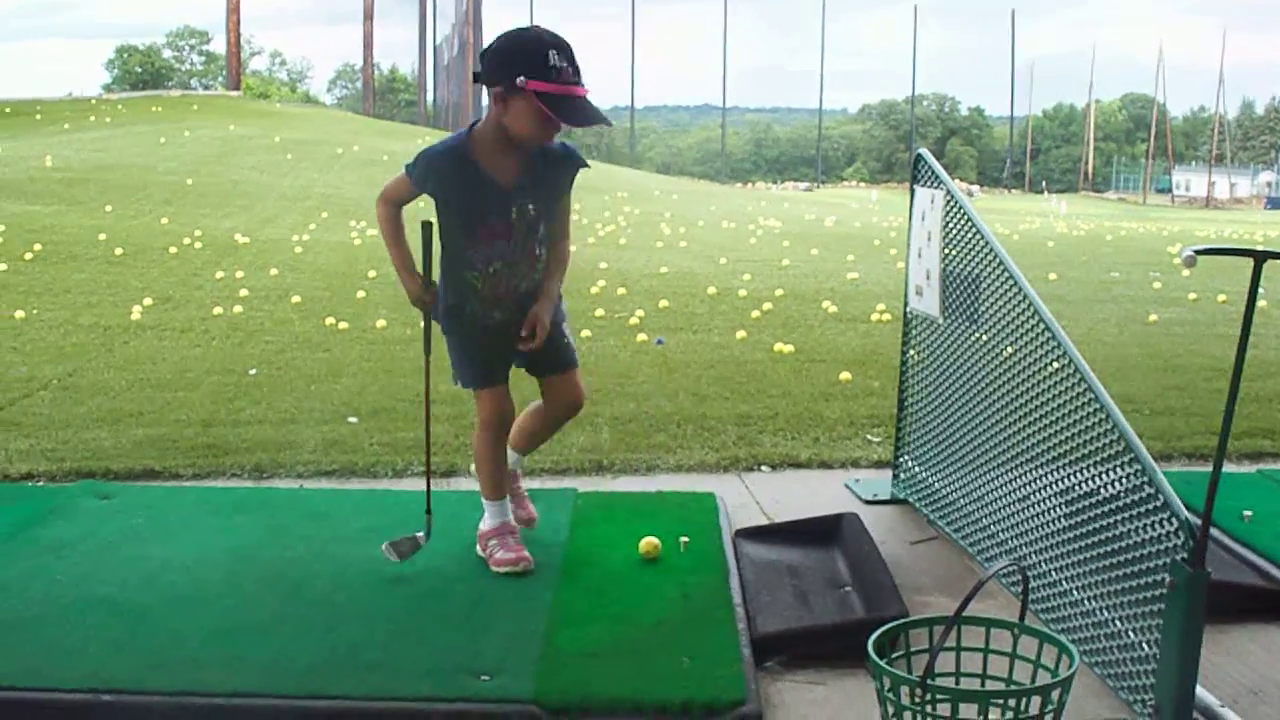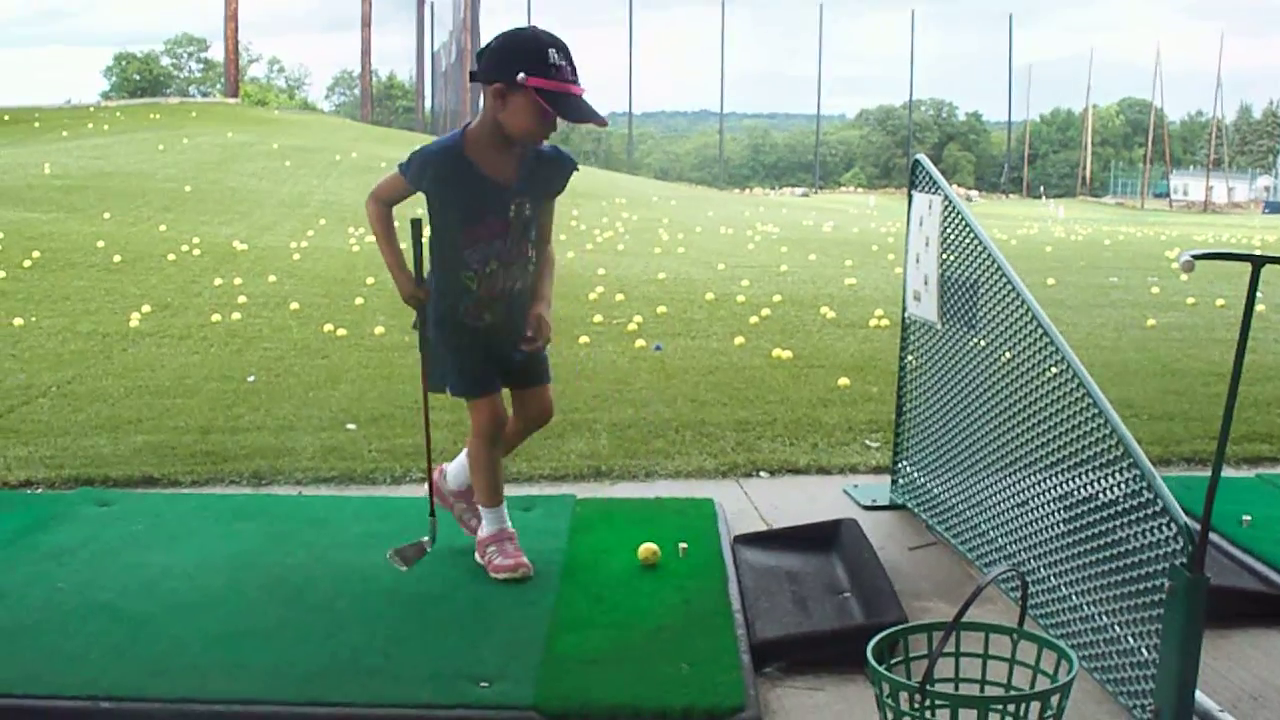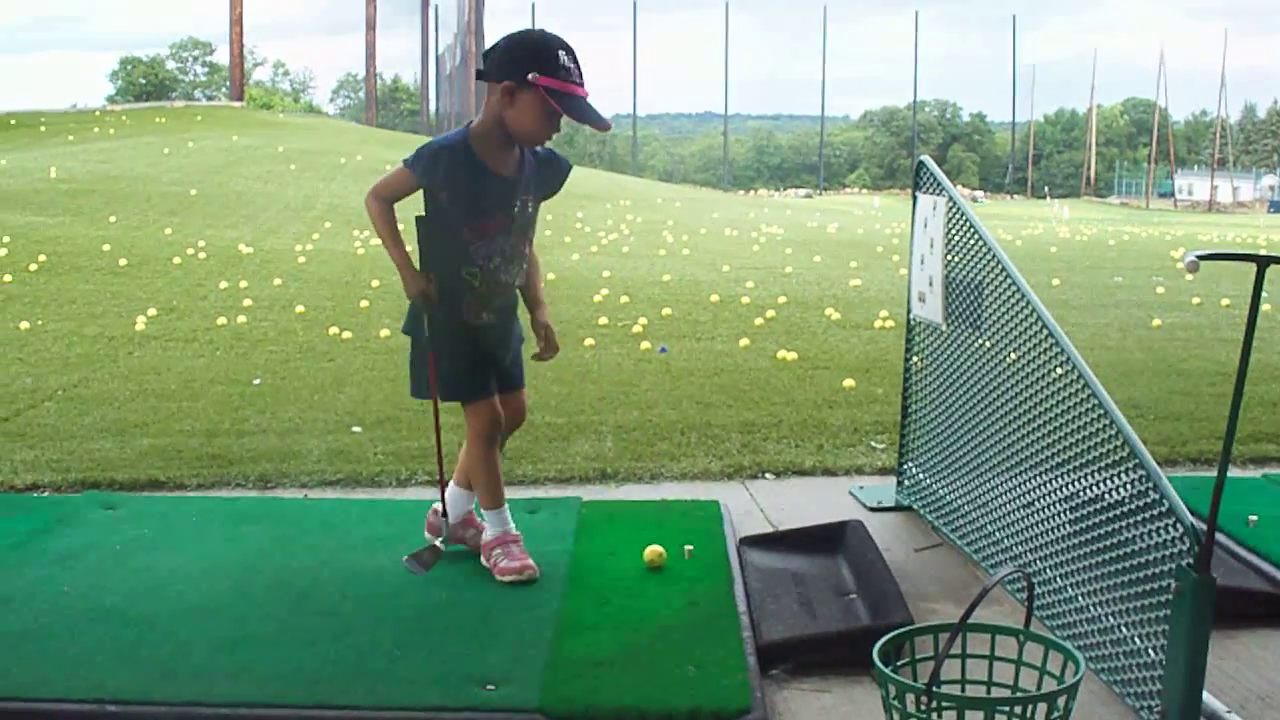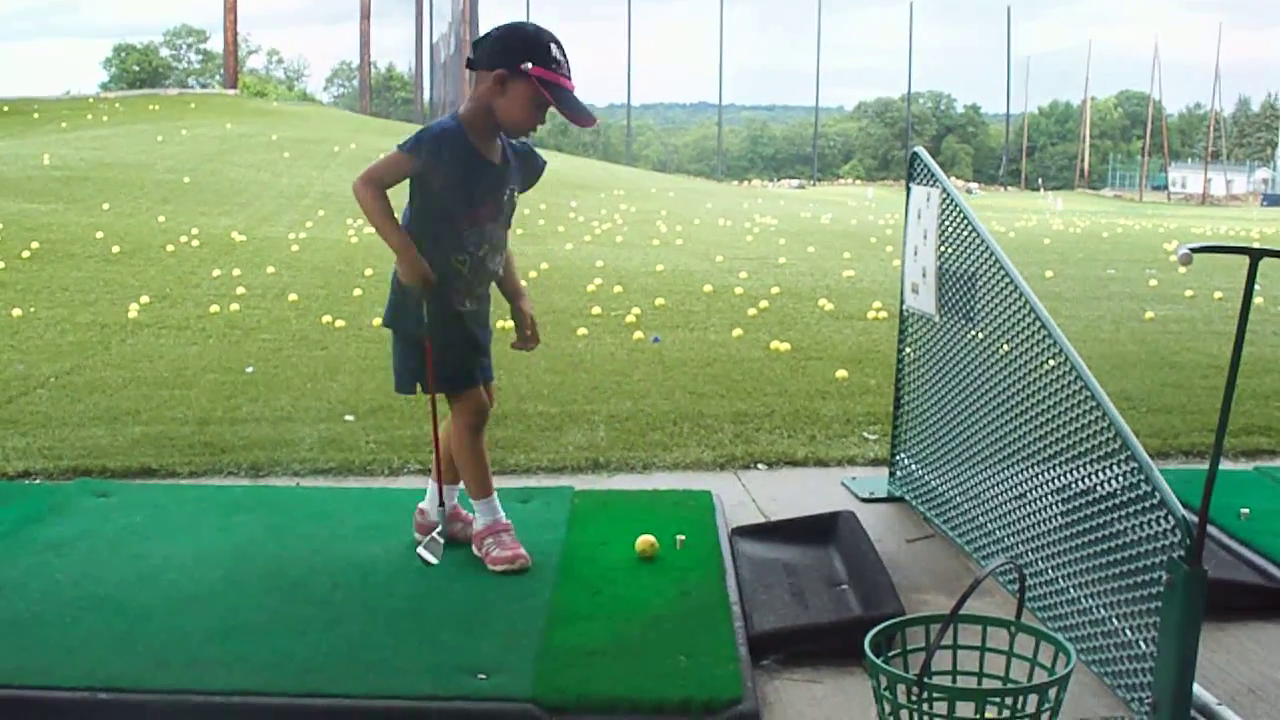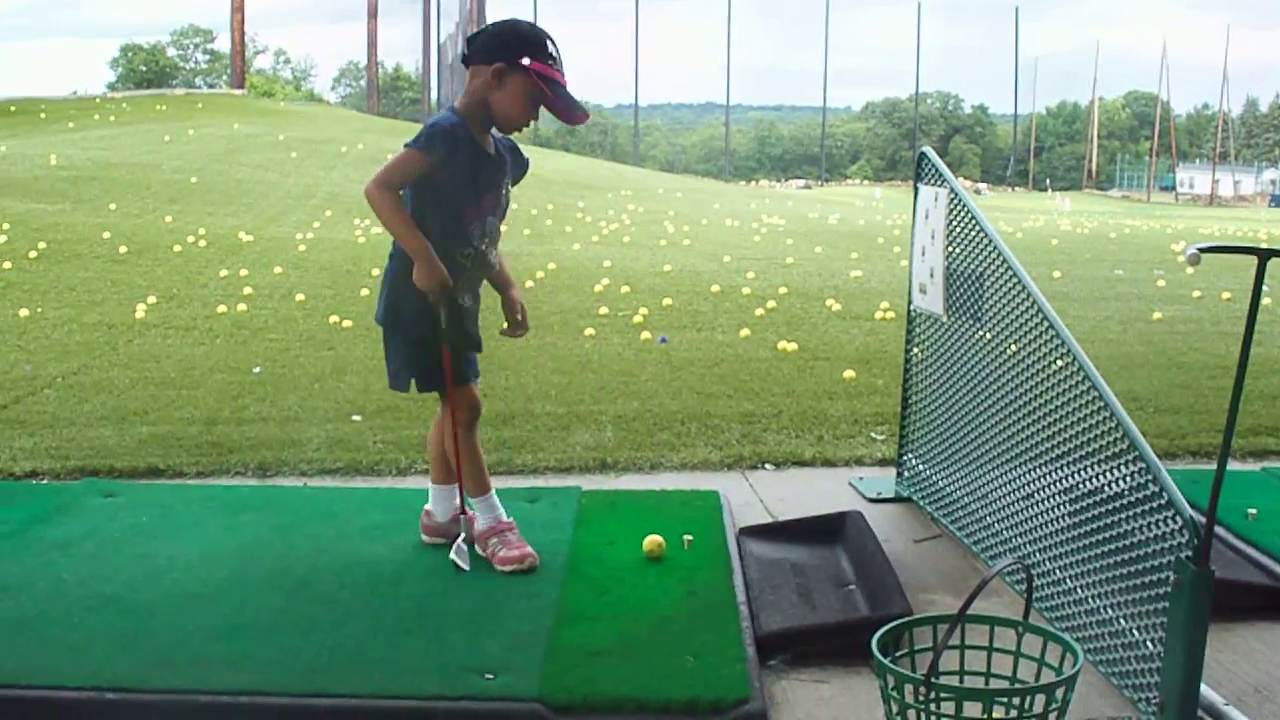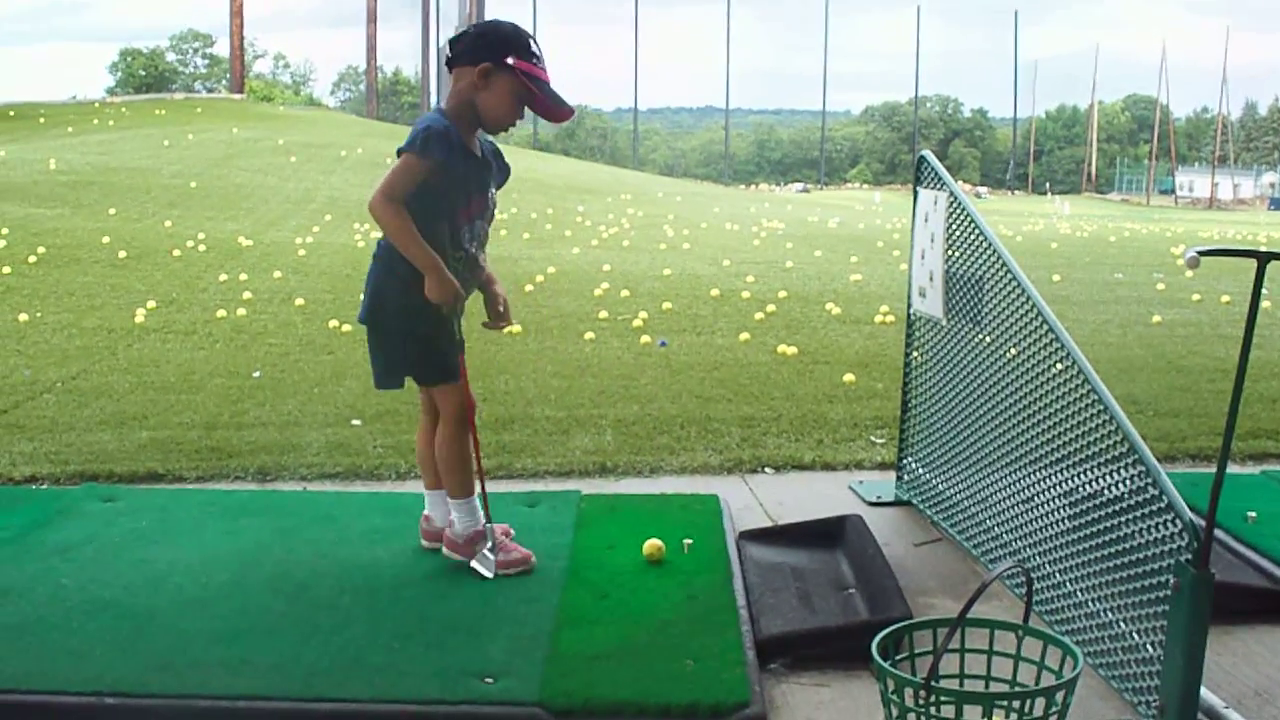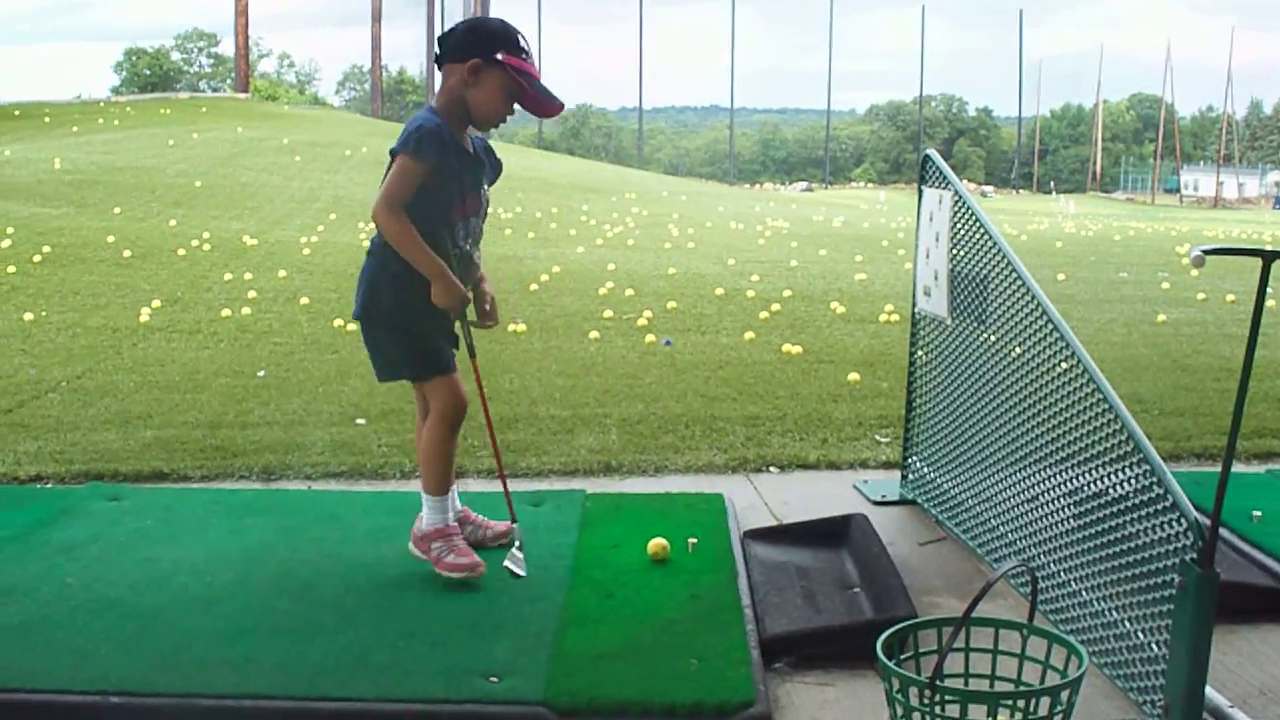
dt=0.1s
person 1, frame 1
left shoulder: (555, 164)
right shoulder: (446, 162)
left elbow: (558, 242)
right elbow: (387, 201)
left wrist: (546, 301)
right wrist: (408, 276)
left hip: (532, 301)
right hip: (470, 309)
left knee: (567, 397)
right knee: (497, 408)
left ankle: (504, 463)
right ankle: (495, 524)
person 1, frame 2
left shoulder: (547, 166)
right shoulder: (441, 161)
left elbow: (542, 247)
right elbow: (377, 201)
left wrist: (541, 304)
right wrist: (401, 274)
left hip: (517, 309)
right hip: (457, 314)
left knee: (537, 410)
right knee: (489, 417)
left ankle: (455, 478)
right ankle: (492, 530)
person 1, frame 3
left shoulder: (536, 167)
right shoulder: (448, 155)
left elbow: (523, 248)
right elbow: (377, 198)
left wrist: (538, 310)
right wrist: (407, 270)
left hip: (497, 313)
right hip: (448, 315)
left knee: (511, 413)
right knee: (487, 417)
left ankle: (451, 510)
right ankle: (498, 533)
person 1, frame 4
left shoulder: (515, 158)
right shoulder: (443, 140)
right elbow: (367, 184)
left wrist: (519, 299)
right wrist: (405, 255)
left hip: (472, 303)
right hip: (429, 304)
left knee: (473, 408)
right knee: (471, 407)
left ankle: (435, 510)
right ankle: (489, 522)
person 1, frame 5
left shoulder: (499, 152)
right shoulder: (445, 133)
right elbow: (379, 190)
left wrist: (508, 288)
right wrist: (424, 260)
left hip: (456, 301)
right hip: (421, 299)
left knee: (457, 406)
right knee: (463, 405)
left ankle: (443, 512)
right ankle: (490, 523)
person 1, frame 6
left shoulder: (483, 154)
right shoulder: (437, 135)
right elbow: (383, 202)
left wrist: (490, 286)
right wrist: (433, 272)
left hip: (438, 301)
right hip: (405, 297)
left knee: (439, 407)
right knee: (456, 403)
left ankle: (440, 517)
right ankle: (468, 527)
person 1, frame 7
left shoulder: (473, 149)
right shoulder: (428, 133)
right elbow: (386, 210)
left wrist: (479, 282)
right wrist: (441, 279)
left hip: (431, 300)
right hip: (399, 296)
left knee: (444, 406)
right knee: (448, 401)
left ankle: (447, 513)
right ankle: (435, 527)
